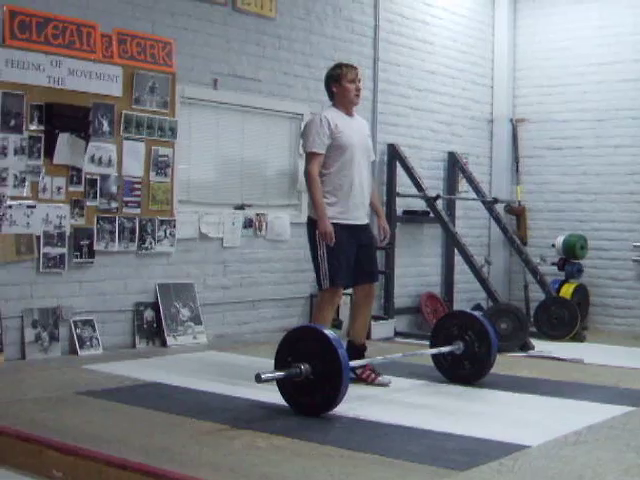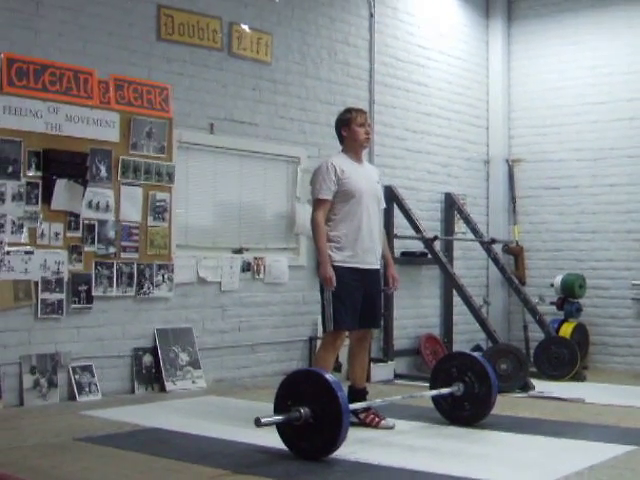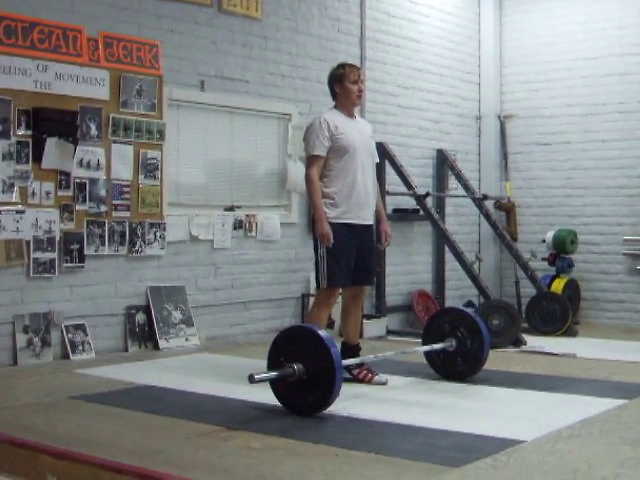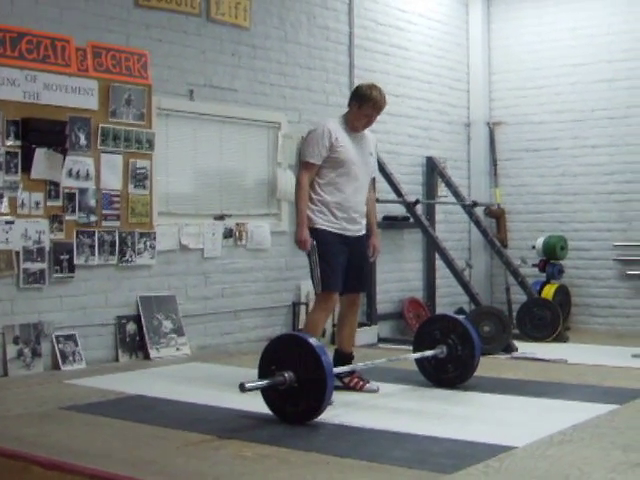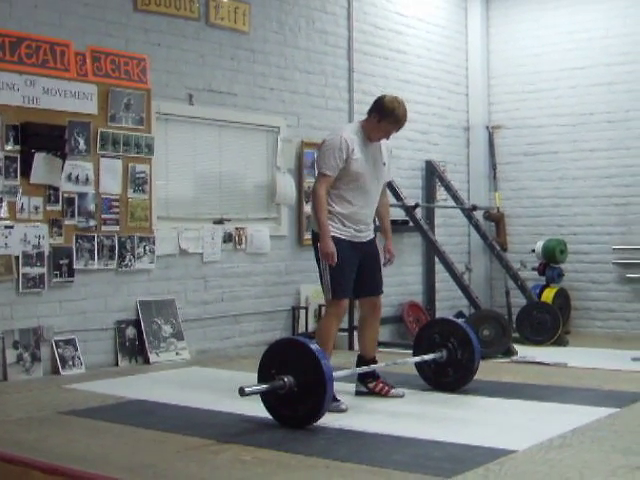
dt=1s
person 1, frame 1
left shoulder: (362, 125)
right shoulder: (324, 121)
right elbow: (312, 171)
left wrist: (380, 215)
right wrist: (322, 217)
left hip: (360, 222)
right hip: (333, 222)
left knee: (366, 288)
right knee: (332, 291)
left ankle: (356, 359)
person 1, frame 2
left shoulder: (372, 172)
right shoulder: (332, 167)
right elbow: (318, 217)
left wrist: (389, 263)
right wrist: (324, 262)
left hip: (370, 266)
right hip: (342, 266)
left knee: (363, 334)
right knee: (335, 335)
left ankle: (357, 403)
person 1, frame 3
left shoulder: (365, 127)
right shoulder: (325, 122)
right elbow: (312, 173)
left wrist: (382, 218)
right wrist: (320, 219)
left hip: (364, 222)
right hip: (336, 223)
left knee: (356, 291)
right knee: (329, 292)
left ankle: (350, 359)
person 1, frame 4
left shoulder: (369, 141)
right shoulder: (326, 132)
right elbow: (304, 179)
left wrist: (373, 232)
right wrist: (302, 225)
left hip: (356, 232)
right hip: (326, 229)
left knee: (353, 299)
right knee: (328, 298)
left ankle: (343, 369)
person 1, frame 5
left shoulder: (382, 148)
right shoulder: (341, 141)
right elbow: (319, 189)
left wrist: (387, 237)
right wrist: (325, 237)
left hip: (365, 237)
right hip: (336, 236)
left knee: (373, 305)
right knee: (339, 305)
left ankle: (367, 376)
